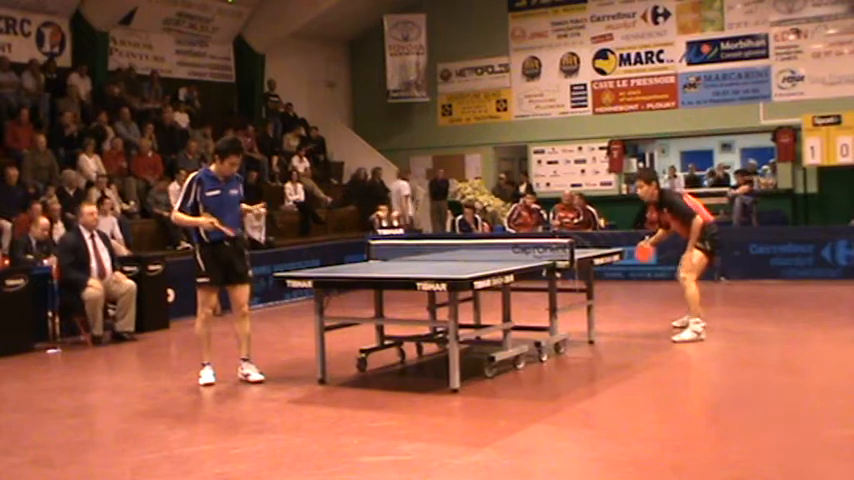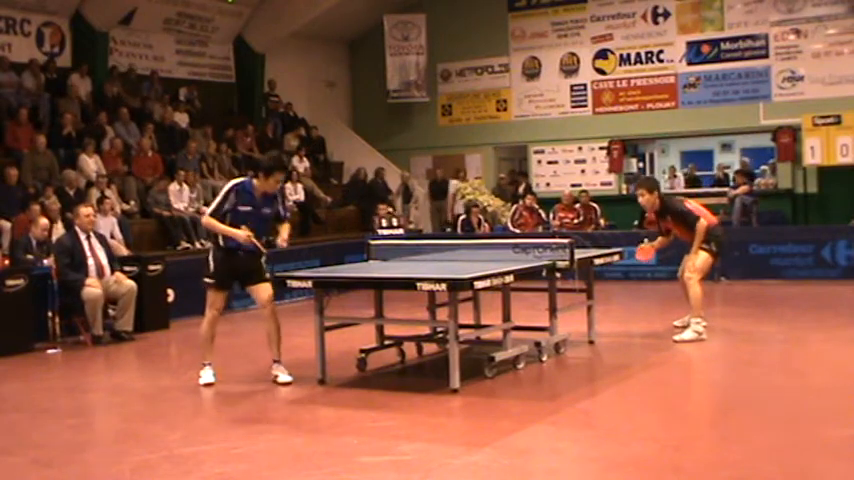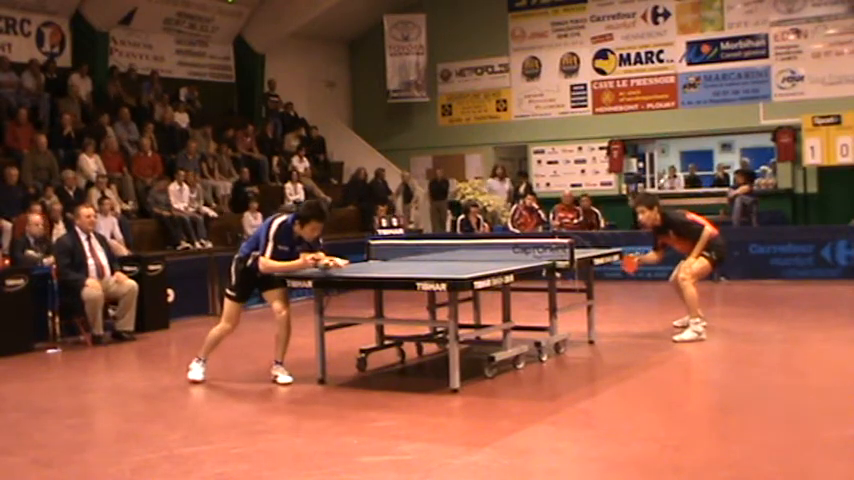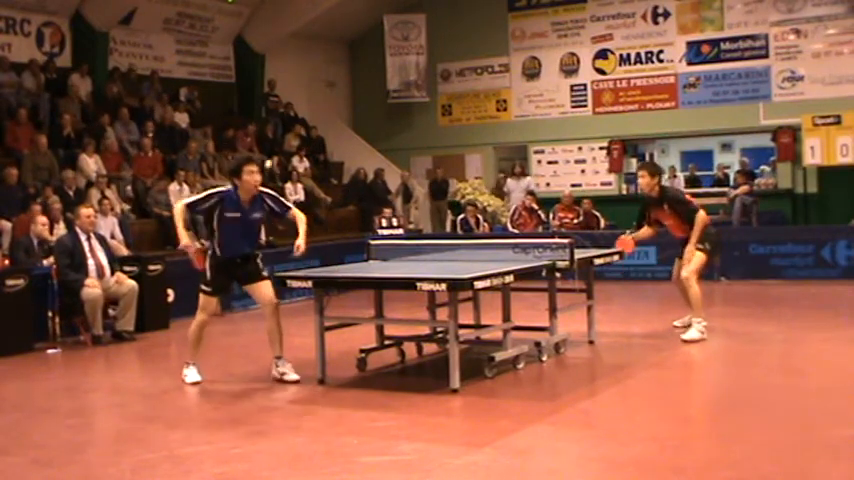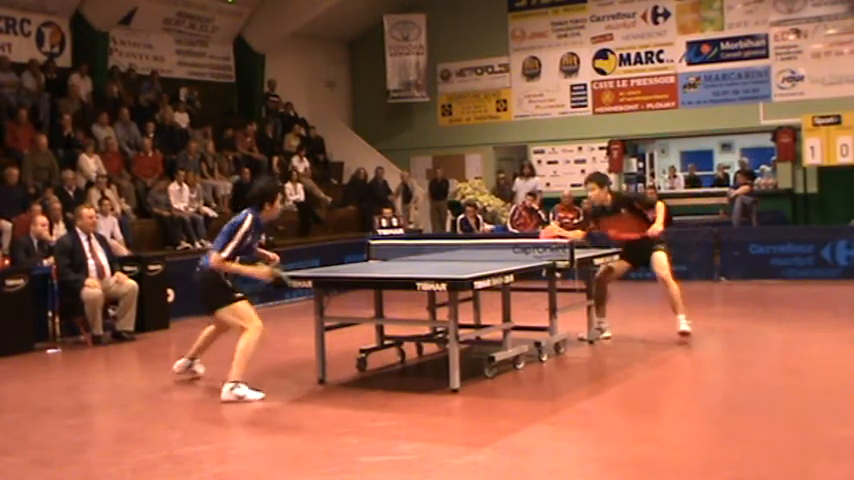
dt=1s
person 1, frame 1
left shoulder: (236, 180)
right shoulder: (197, 180)
right elbow: (176, 216)
left wrist: (250, 210)
right wrist: (199, 221)
left hip: (236, 248)
right hip: (210, 250)
left knee: (242, 309)
right knee: (206, 311)
left ankle: (244, 363)
right ankle: (206, 366)
person 1, frame 2
left shoulder: (275, 196)
right shoulder: (235, 188)
left elbow: (283, 221)
right elbow: (206, 219)
left wrist: (283, 234)
right wrist: (233, 232)
left hip: (253, 255)
right hip: (225, 254)
left knee: (269, 306)
right knee: (213, 312)
left ankle: (277, 365)
right ankle: (207, 366)
person 1, frame 3
left shoulder: (311, 231)
right shoulder: (277, 226)
left elbow: (317, 255)
right elbow: (264, 265)
left wrist: (329, 261)
right wrist: (299, 264)
left hip: (273, 271)
right hip: (247, 266)
left knee: (283, 314)
right knee: (228, 324)
left ankle: (278, 367)
right ankle: (199, 361)
person 1, frame 4
left shoulder: (265, 197)
right shoulder: (220, 197)
left elbow: (297, 215)
right elbow: (181, 206)
left wrist: (301, 238)
right wrist: (183, 235)
left hip: (249, 259)
right hip: (220, 260)
left knee: (271, 304)
right knee: (204, 316)
left ankle: (279, 363)
right ankle: (190, 365)
person 1, frame 5
left shoulder: (255, 219)
right shoulder: (246, 223)
right elbow: (216, 261)
left wrist: (265, 254)
right wrist: (252, 271)
left hip: (216, 279)
right hip: (214, 279)
left knee: (224, 324)
right knee: (254, 327)
left ankle: (187, 362)
right ankle: (233, 385)
person 2, frame 1
left shoulder: (670, 198)
right shoulder: (657, 203)
left elbow: (697, 220)
right elbow: (666, 228)
left wrist: (689, 251)
right wrist: (650, 242)
left hip: (706, 235)
right hip: (695, 237)
left knee: (686, 277)
right knee: (681, 276)
left ankle: (696, 328)
right ankle: (695, 316)
person 2, frame 2
left shoulder: (673, 206)
right shoulder: (659, 212)
left elbow: (702, 223)
right elbow: (666, 237)
left wrist: (693, 253)
right wrist: (651, 246)
left hip: (710, 237)
right hip: (697, 239)
left knee: (691, 276)
right knee: (683, 276)
left ankle: (697, 328)
right ankle: (696, 316)
person 2, frame 3
left shoulder: (674, 219)
right shoulder: (657, 228)
left elbow: (707, 230)
right elbow: (658, 255)
left wrist: (692, 257)
right wrist: (639, 259)
left hip: (712, 247)
right hip: (697, 250)
left knee: (685, 277)
right knee: (675, 280)
left ankle: (696, 327)
right ankle: (696, 316)
person 2, frame 4
left shoulder: (672, 195)
right shoulder: (651, 202)
left elbow: (701, 215)
right elbow: (651, 228)
left wrist: (692, 245)
right wrist: (632, 236)
left hip: (703, 237)
right hip: (688, 239)
left knee: (687, 276)
right knee: (678, 279)
left ankle: (699, 327)
right ankle: (696, 316)
person 2, frame 5
left shoulder: (627, 199)
right shoulder: (596, 211)
left elbow: (659, 205)
right elbow: (580, 233)
left wrist: (659, 224)
right wrist: (560, 232)
left hip: (651, 241)
right hip: (630, 246)
left knee: (664, 276)
right knee: (601, 279)
left ankle: (682, 320)
right ankle: (600, 325)
person 3, frame 1
left shoulder: (102, 236)
right shoulder: (69, 239)
left elbow: (113, 260)
right elbow: (66, 270)
left wrist: (116, 272)
right wrist: (87, 280)
left hip: (108, 281)
right hip: (84, 285)
left knee: (129, 286)
right knee: (95, 294)
left ankle: (122, 330)
right ankle: (96, 334)
person 3, frame 2
left shoulder: (100, 237)
right shoulder: (65, 241)
left elbow: (112, 260)
right elbow: (63, 272)
left wrist: (117, 271)
right wrist: (85, 280)
left hip: (108, 280)
right hip: (83, 284)
left knee: (130, 286)
right knee: (95, 294)
left ankle: (120, 329)
right ankle: (97, 334)
person 3, frame 3
left shoulder: (100, 238)
right shoulder: (65, 242)
left elbow: (112, 260)
right elbow: (63, 271)
left wrist: (117, 271)
right wrist: (85, 280)
left hip: (108, 281)
right hip: (84, 284)
left knee: (131, 286)
right knee: (95, 294)
left ankle: (122, 329)
right ankle: (97, 334)
person 3, frame 4
left shoulder: (100, 238)
right shoulder: (65, 242)
left elbow: (112, 260)
right elbow: (63, 272)
left wrist: (117, 272)
right wrist: (84, 280)
left hip: (108, 281)
right hip: (85, 284)
left knee: (131, 286)
right knee: (95, 294)
left ankle: (122, 329)
right ankle: (97, 334)
person 3, frame 5
left shoulder: (100, 238)
right shoulder: (65, 242)
left elbow: (112, 261)
right elbow: (63, 272)
left wrist: (117, 272)
right wrist: (84, 280)
left hip: (108, 281)
right hip: (84, 285)
left knee: (131, 286)
right knee: (95, 294)
left ankle: (122, 329)
right ankle: (97, 334)
